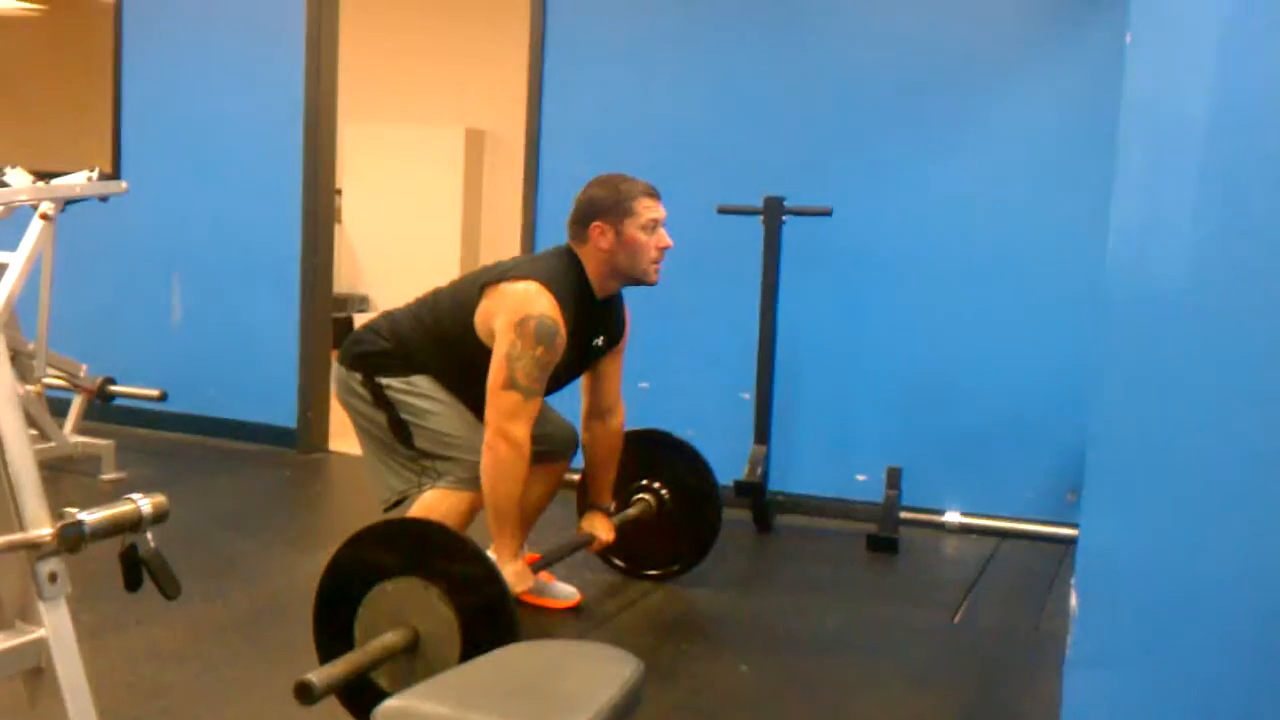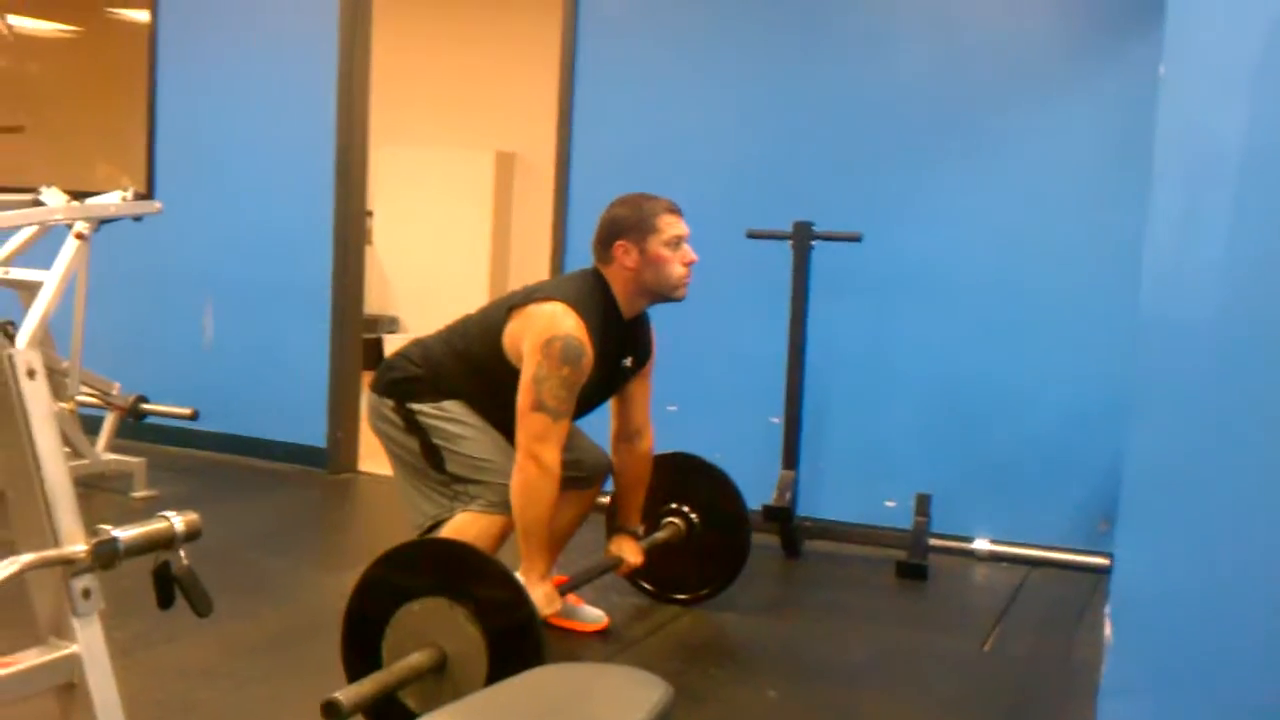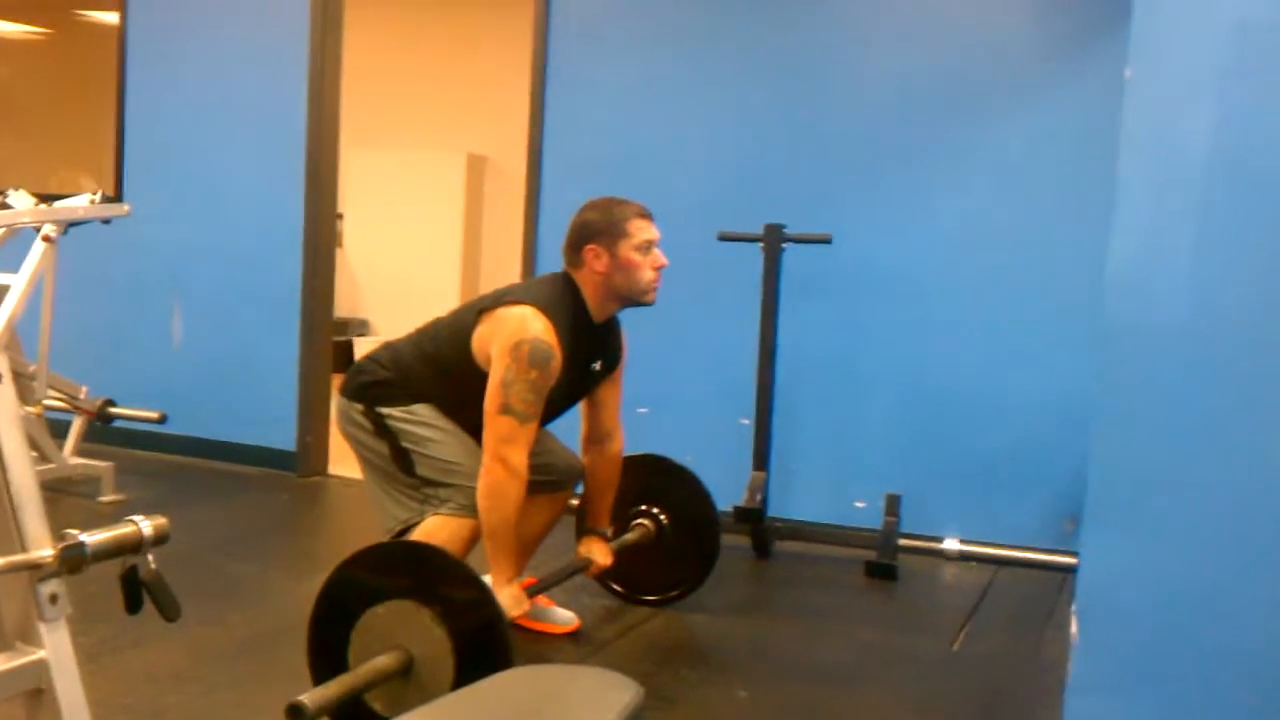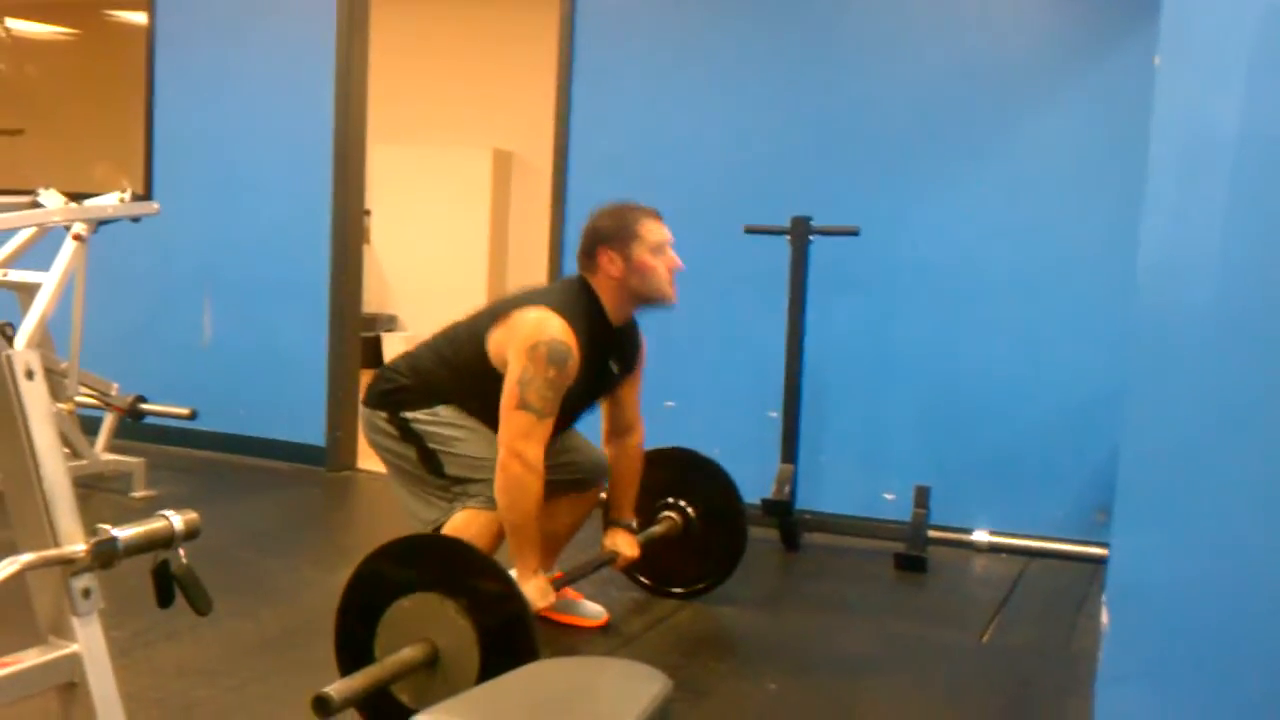
dt=0.4s
person 1, frame 1
left shoulder: (610, 310)
right shoulder: (538, 308)
left elbow: (605, 414)
right elbow: (504, 438)
left wrist: (600, 507)
right wrist: (507, 556)
left hip: (451, 371)
right hip: (384, 367)
left knee: (557, 442)
right knee: (466, 471)
left ankle: (507, 569)
person 1, frame 2
left shoulder: (636, 331)
right shoulder: (564, 328)
left elbow: (634, 436)
right elbow: (536, 461)
left wrist: (627, 530)
right wrist: (534, 577)
left hip: (482, 399)
right hip: (416, 395)
left knee: (589, 468)
right knee: (497, 494)
left ankle: (536, 591)
person 1, frame 3
left shoulder: (607, 335)
right shoulder: (534, 332)
left elbow: (604, 440)
right elbow: (502, 465)
left wrist: (597, 532)
right wrist: (503, 581)
left hip: (452, 402)
right hip: (385, 399)
left knee: (561, 473)
right knee: (467, 498)
left ankle: (510, 594)
person 1, frame 4
left shoulder: (624, 338)
right shoulder: (551, 336)
left elbow: (626, 435)
right elbow: (520, 461)
left wrist: (622, 524)
right wrist: (526, 572)
left hip: (479, 406)
right hip: (412, 406)
left knee: (587, 470)
right knee: (492, 499)
left ankle: (537, 592)
